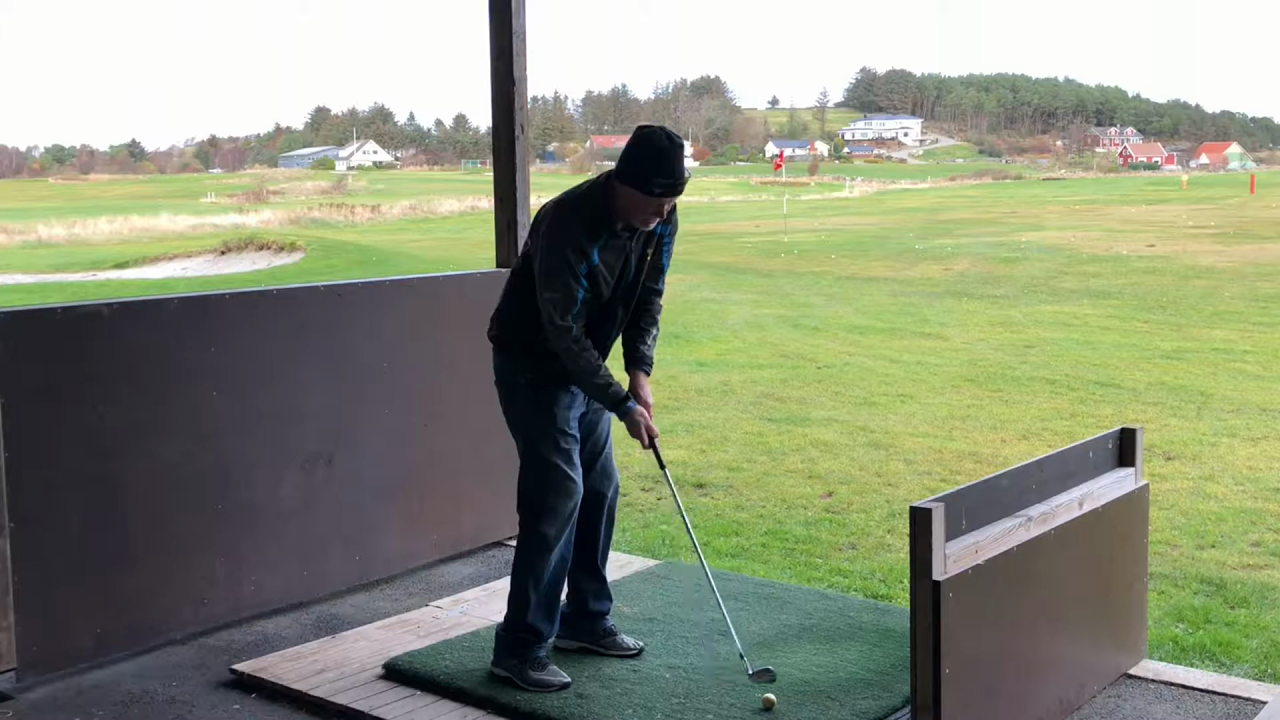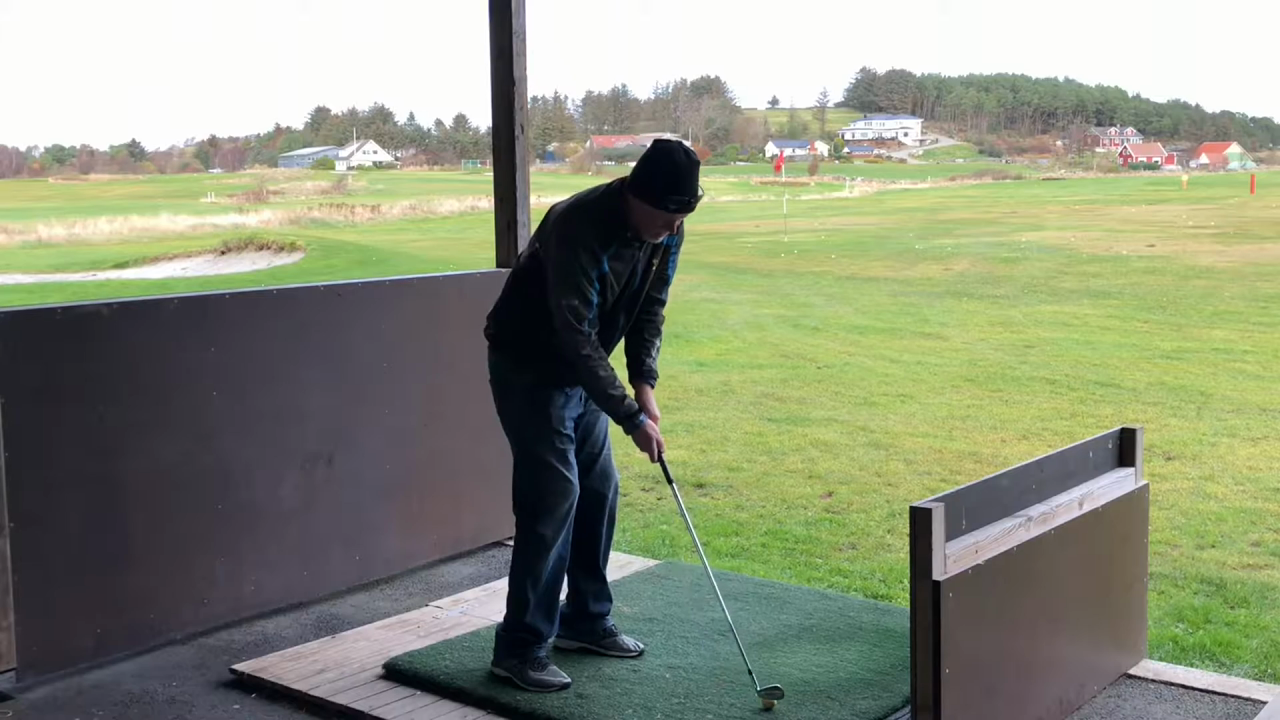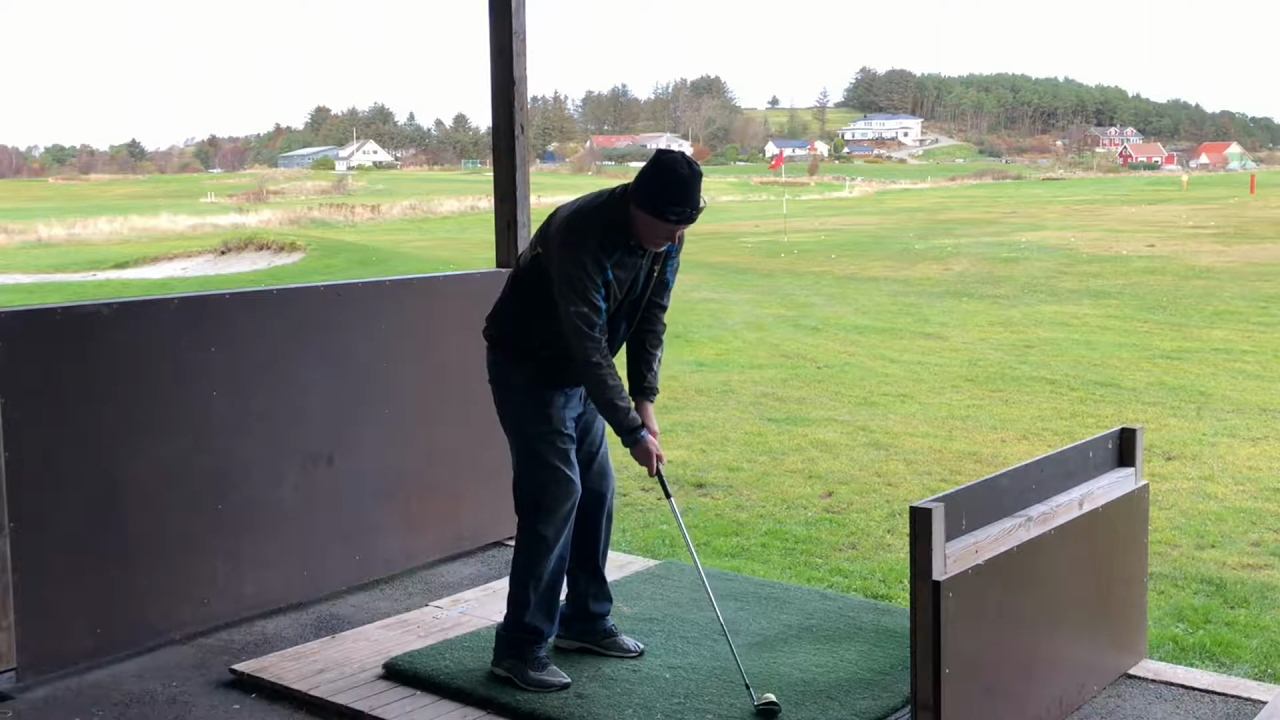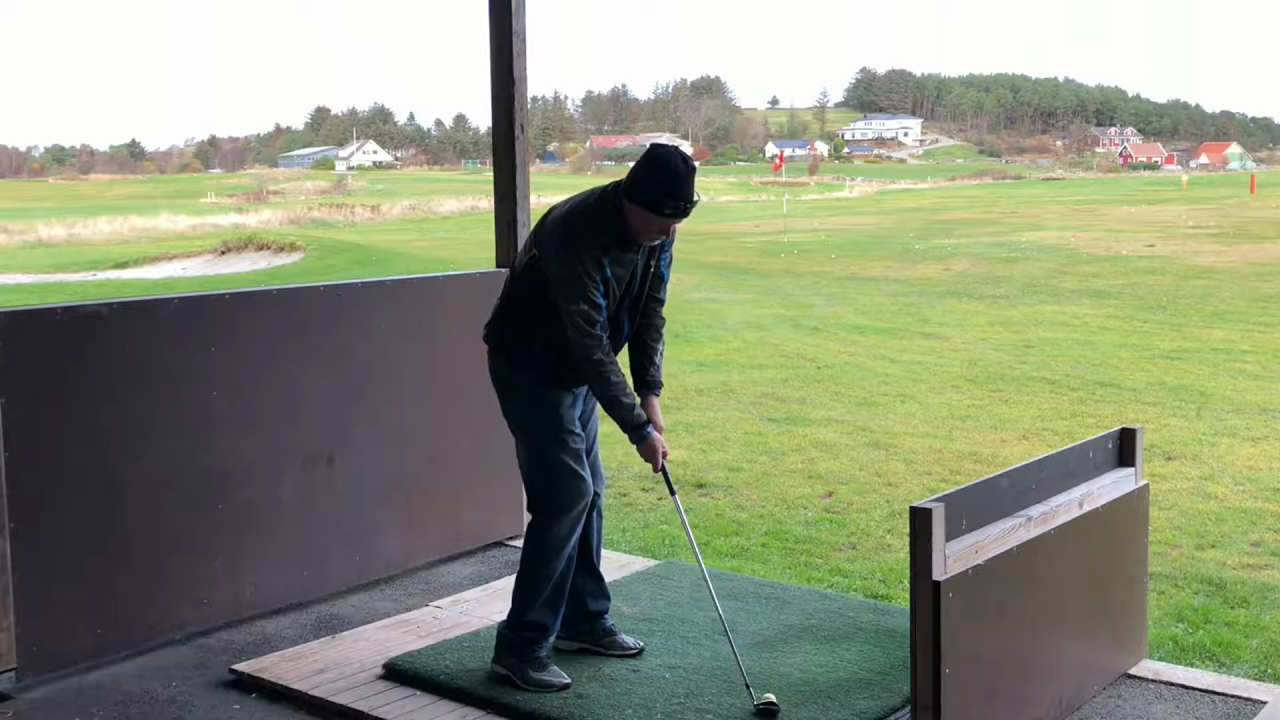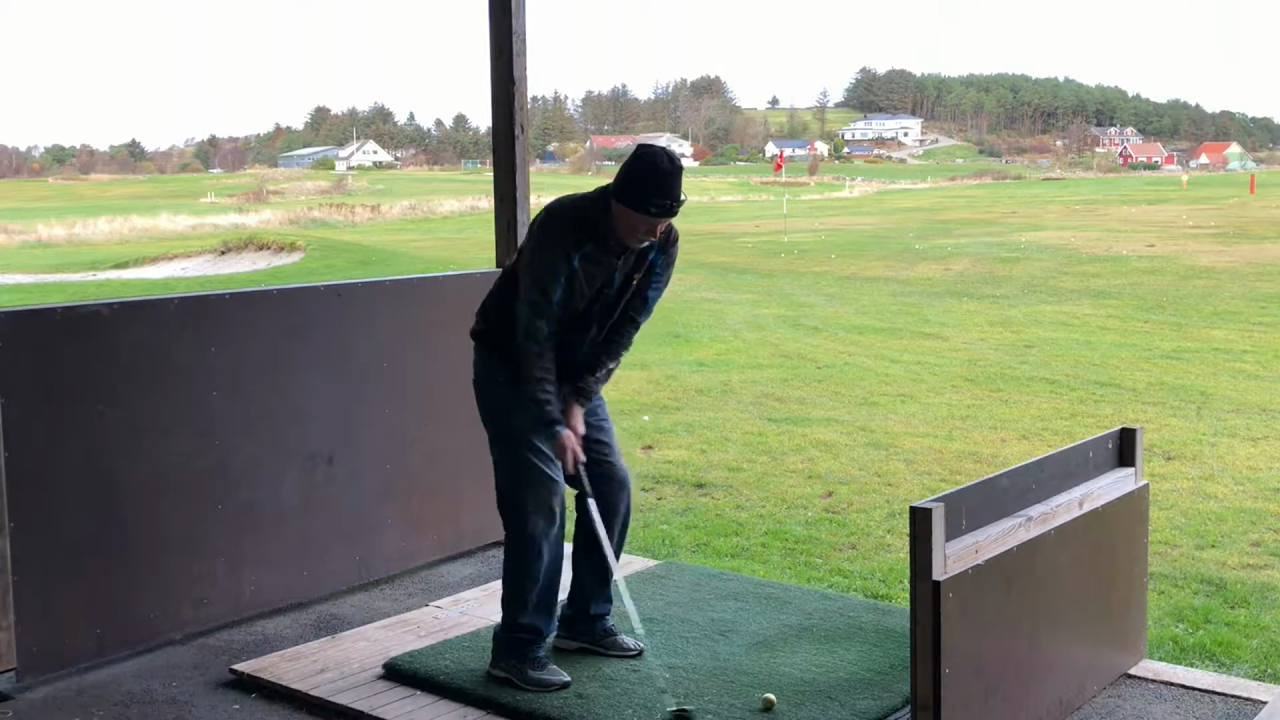
dt=0.4s
person 1, frame 1
left shoulder: (660, 221)
right shoulder: (567, 223)
left elbow: (649, 298)
right elbow: (561, 331)
left wrist: (640, 373)
right wrist: (621, 401)
left hip: (588, 368)
right hip: (534, 368)
left knee: (598, 491)
right knee: (557, 495)
left ankle: (585, 618)
right ankle: (520, 645)
person 1, frame 2
left shoulder: (666, 232)
right shoulder: (577, 228)
left elbow: (649, 309)
right elbow: (577, 337)
left wrist: (643, 384)
right wrist: (630, 417)
left hip: (582, 369)
right hip: (528, 368)
left knee: (599, 491)
right knee: (554, 496)
left ankle: (584, 619)
right ankle: (520, 646)
person 1, frame 3
left shoulder: (666, 237)
right shoulder: (580, 234)
left elbow: (651, 317)
right elbow: (587, 344)
left wrist: (644, 399)
right wrist: (632, 431)
left hip: (579, 370)
right hip: (527, 367)
left knee: (596, 491)
right knee: (555, 495)
left ankle: (584, 618)
right ankle: (520, 645)
person 1, frame 4
left shoulder: (657, 232)
right shoulder: (576, 234)
left elbow: (649, 311)
right elbow: (589, 342)
left wrist: (650, 394)
right wrist: (637, 426)
left hip: (574, 370)
right hip: (529, 369)
left knee: (587, 492)
right knee: (567, 495)
left ankle: (584, 618)
right ankle: (521, 644)
person 1, frame 5
left shoulder: (662, 244)
right shoulder: (561, 226)
left elbow: (622, 332)
right elbow: (533, 332)
left wrist: (578, 404)
right wrist: (553, 420)
left hip: (573, 377)
right hip: (510, 370)
left knee: (609, 488)
right knee: (538, 501)
left ankle: (585, 619)
right ankle: (518, 645)
